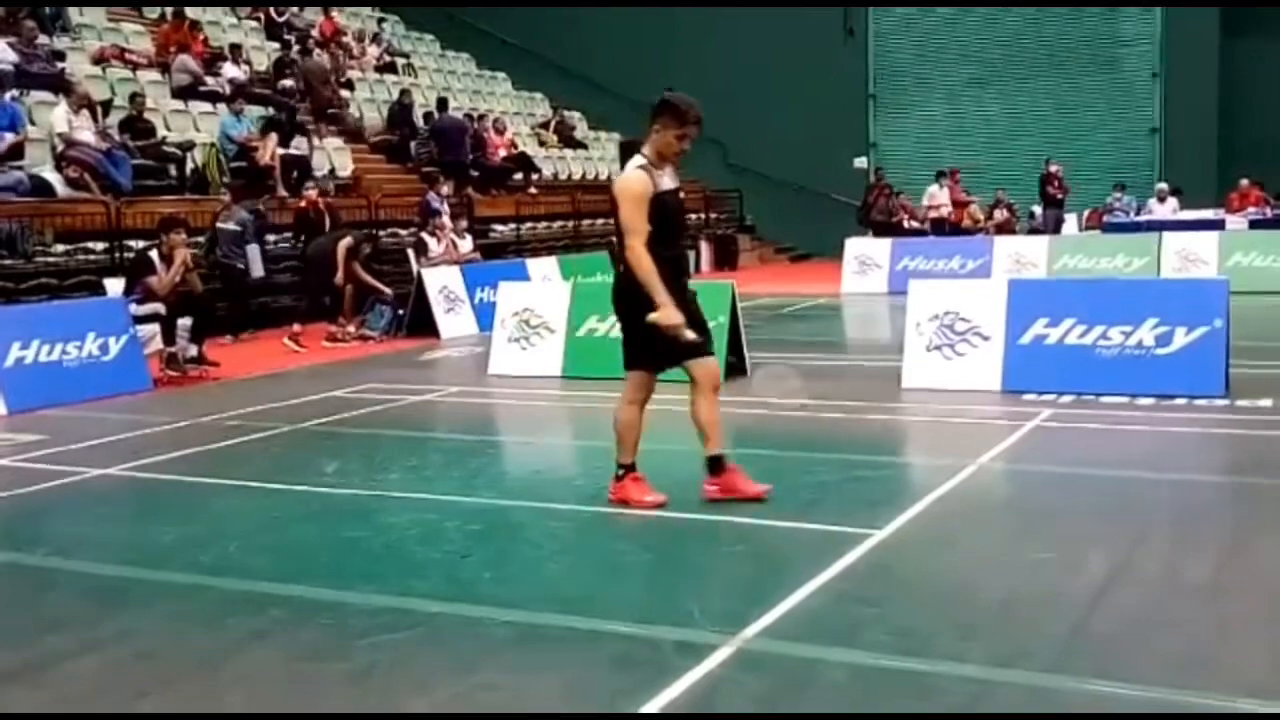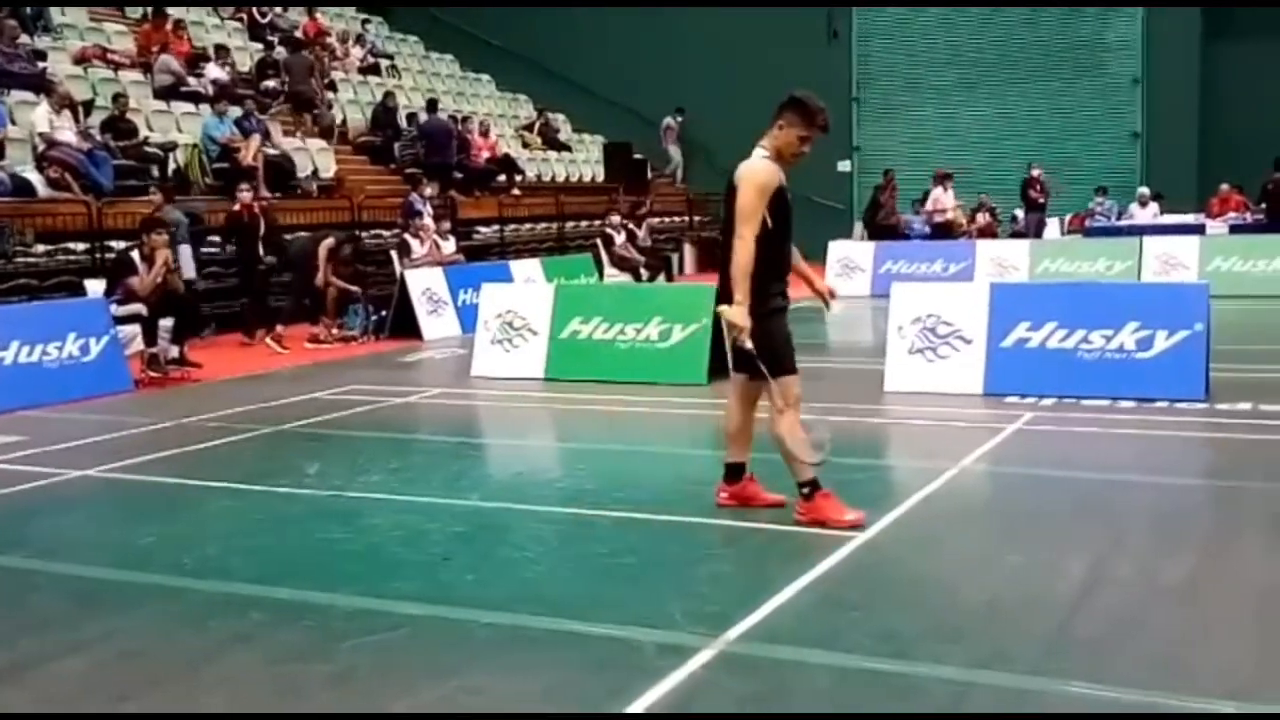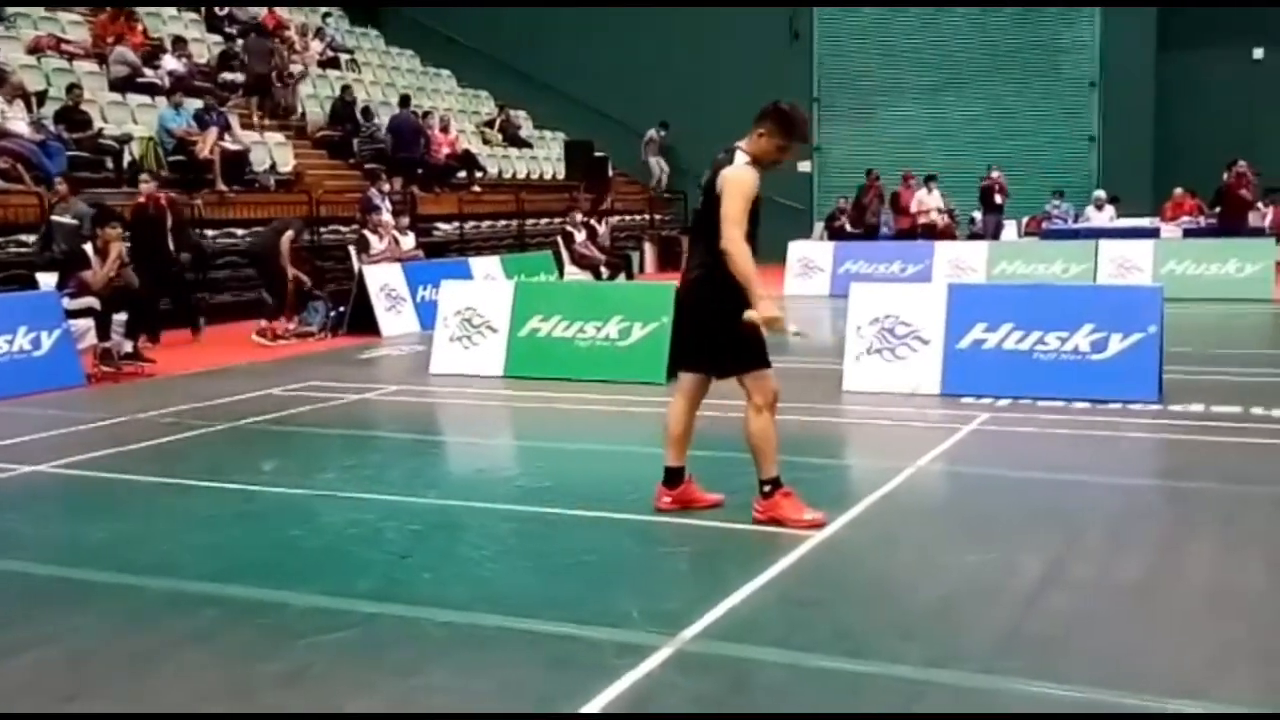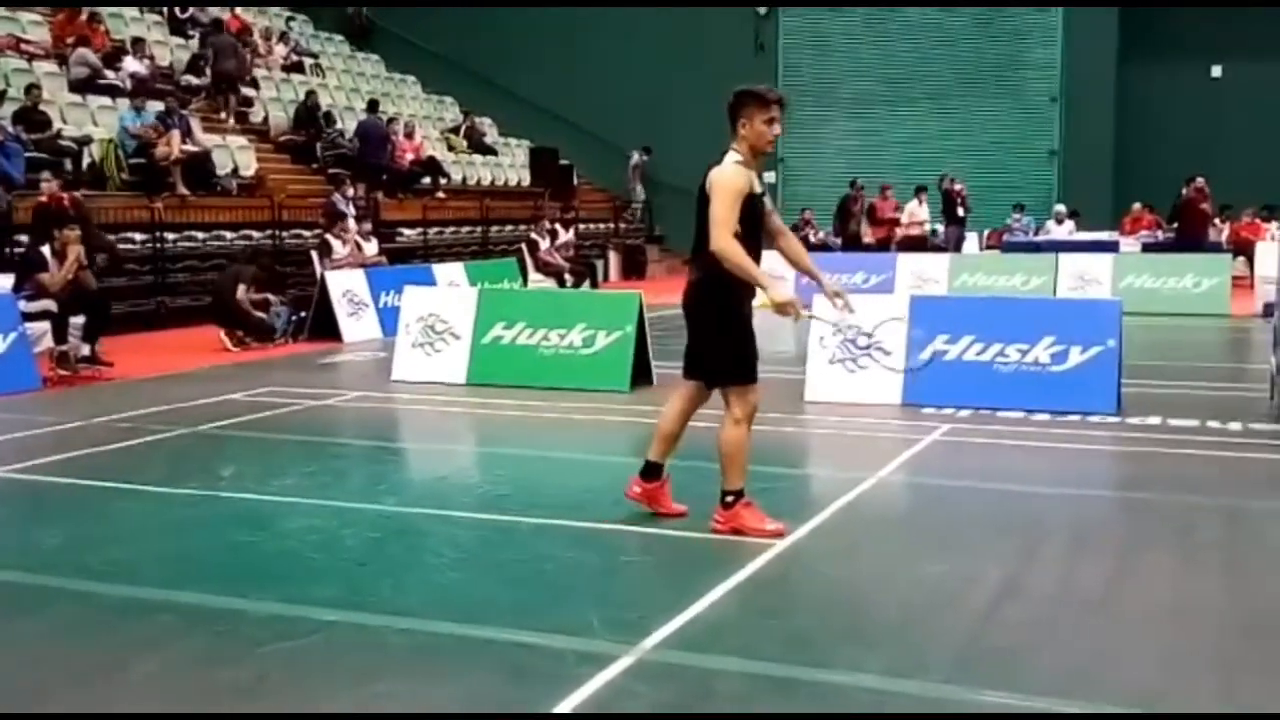
dt=0.7s
person 1, frame 1
left shoulder: (671, 172)
right shoulder: (635, 179)
right elbow: (635, 248)
right wrist: (662, 305)
left hip: (679, 291)
right hip: (644, 298)
left knee: (708, 378)
right knee: (639, 390)
left ankle: (719, 473)
right ankle: (624, 479)
person 1, frame 2
left shoulder: (774, 170)
right shoulder: (758, 170)
right elbow: (743, 241)
left wrist: (812, 279)
right wrist: (739, 304)
left hip: (766, 297)
right hip: (756, 302)
left knee: (745, 389)
right knee: (788, 396)
left ankle: (735, 483)
right ankle: (811, 498)
person 1, frame 3
left shoulder: (727, 166)
right shoulder: (742, 174)
right elbow: (732, 243)
left wrist: (753, 294)
right wrist: (763, 300)
left hip: (697, 292)
right hip: (719, 297)
left knee: (689, 390)
right knee: (763, 392)
left ankle: (674, 486)
right ankle: (771, 496)
person 1, frame 4
left shoulder: (750, 176)
right shoulder: (730, 175)
left elbow: (780, 235)
right elbow: (721, 243)
left wrist: (822, 281)
right wrist: (769, 286)
left hip: (713, 300)
right hip: (720, 300)
left knee: (691, 392)
right knee: (742, 405)
left ankle: (650, 480)
right ankle: (732, 507)
